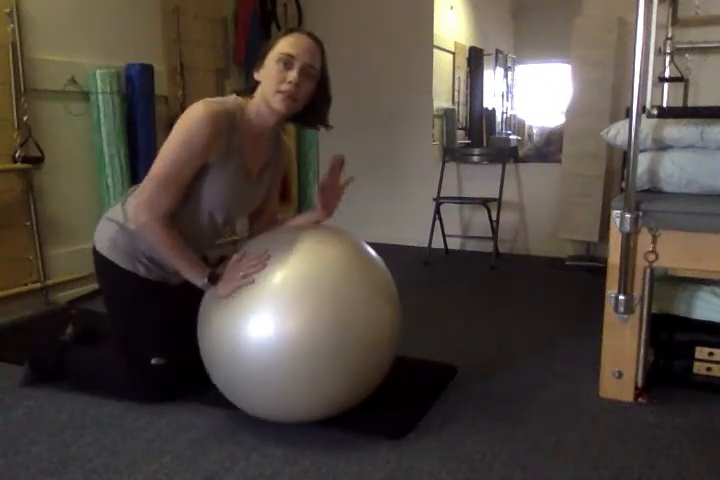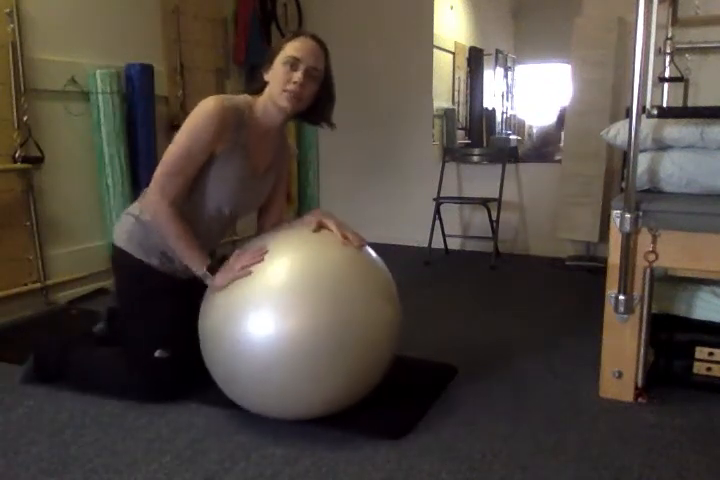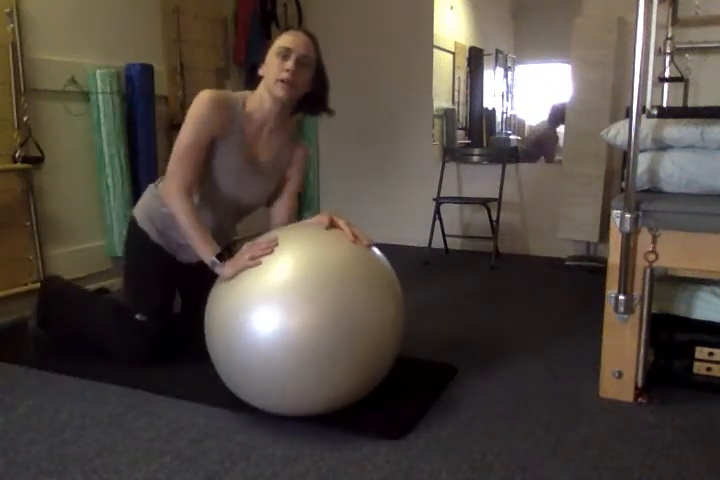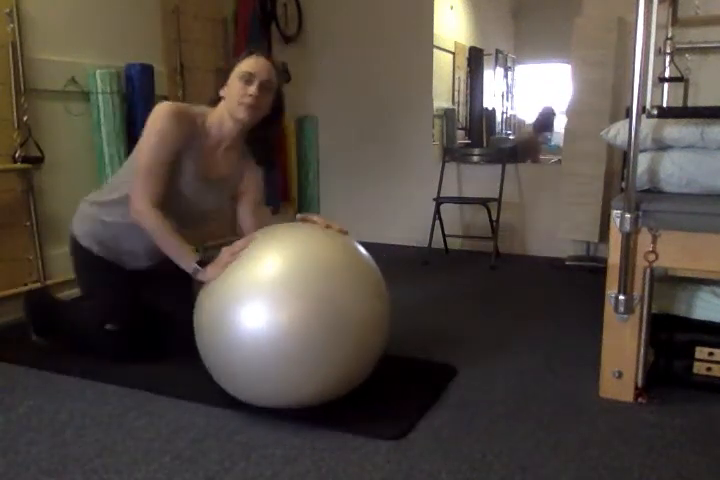
dt=0.5s
person 1, frame 1
left shoulder: (277, 150)
right shoulder: (210, 118)
left elbow: (262, 232)
right elbow: (146, 216)
left wrist: (317, 214)
right wrist: (211, 280)
left hip: (180, 258)
right hip: (131, 254)
left knee: (202, 359)
right knee: (161, 381)
left ankle: (89, 337)
right ankle: (53, 357)
person 1, frame 2
left shoulder: (283, 151)
right shoulder: (220, 112)
left elbow: (268, 230)
right elbow: (159, 200)
left wrist: (308, 222)
right wrist: (211, 272)
left hip: (197, 253)
right hip: (146, 250)
right knee: (165, 381)
left ankle: (120, 328)
right ankle: (53, 357)
person 1, frame 3
left shoulder: (295, 151)
right shoulder: (214, 104)
left elbow: (279, 231)
right elbow: (175, 190)
left wrist: (317, 222)
right wrist: (220, 262)
left hip: (208, 242)
right hip: (157, 230)
left knee: (206, 339)
right knee: (137, 342)
right ankle: (52, 299)
person 1, frame 4
left shoulder: (246, 169)
right shoulder: (173, 117)
left elbow: (255, 240)
right elbow: (141, 207)
right wrist: (201, 268)
left hip: (157, 249)
right hip: (101, 240)
left knee: (179, 336)
right knee: (122, 344)
right ankle: (44, 308)
